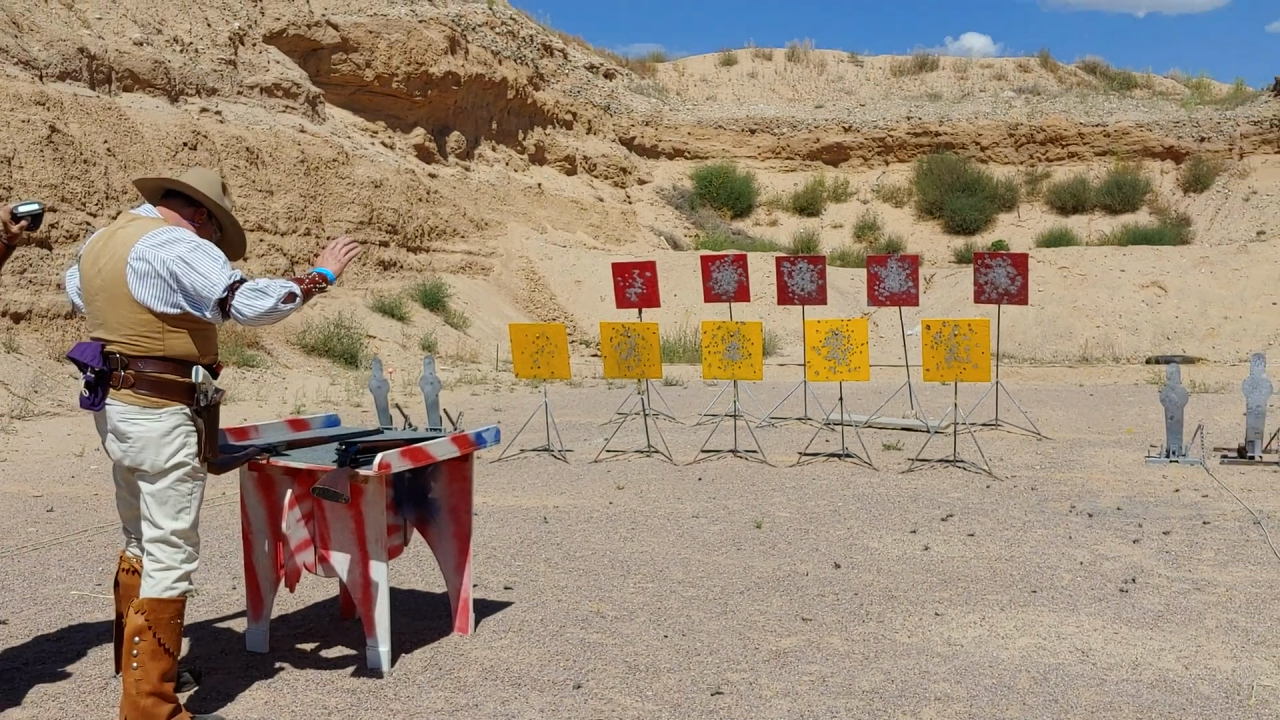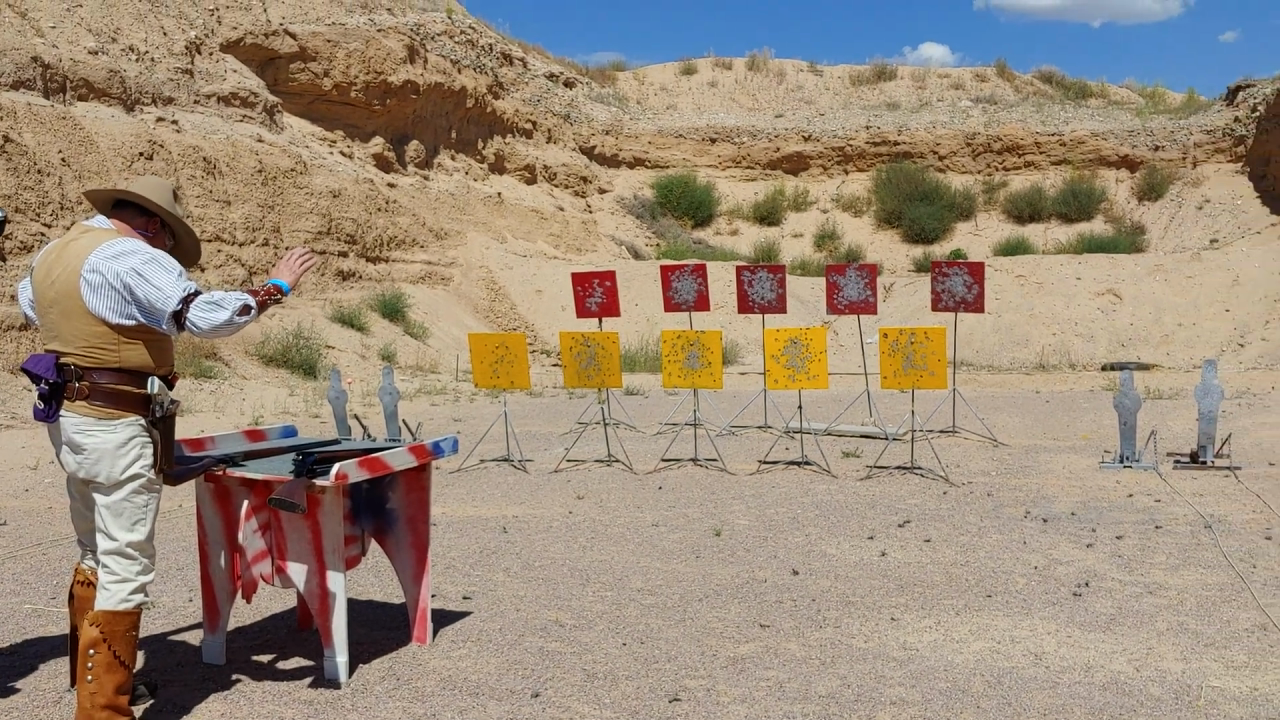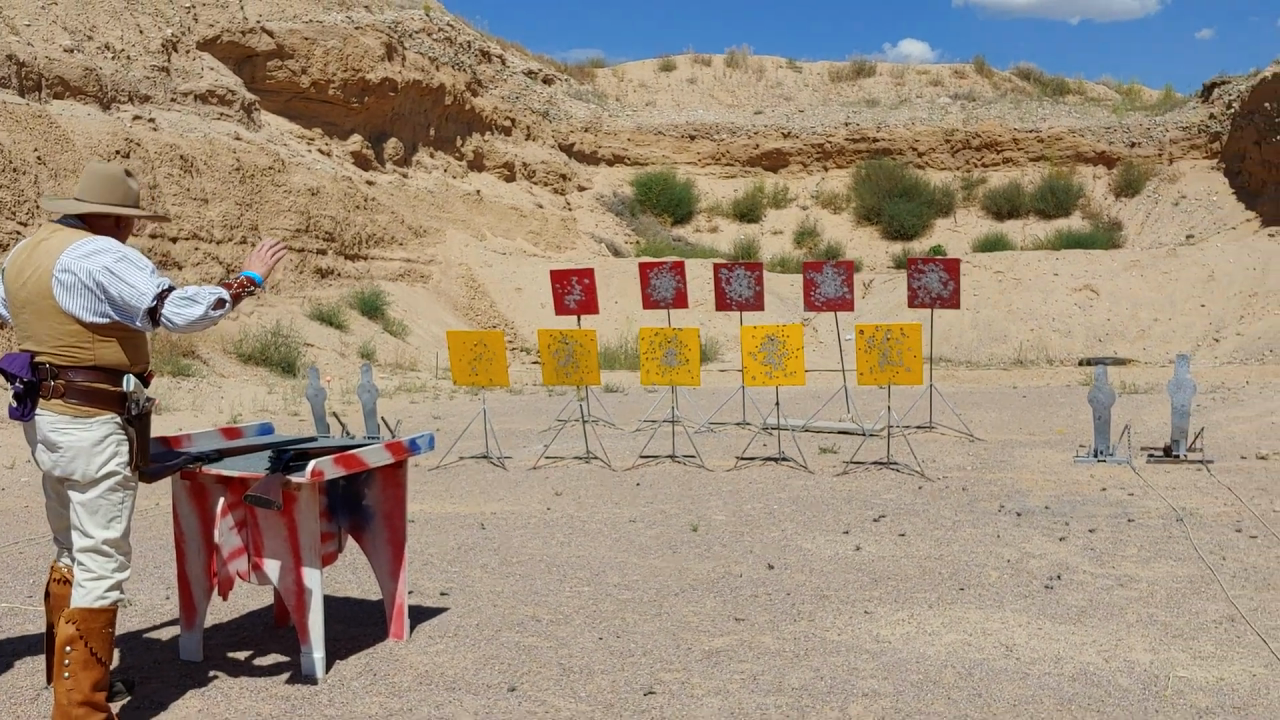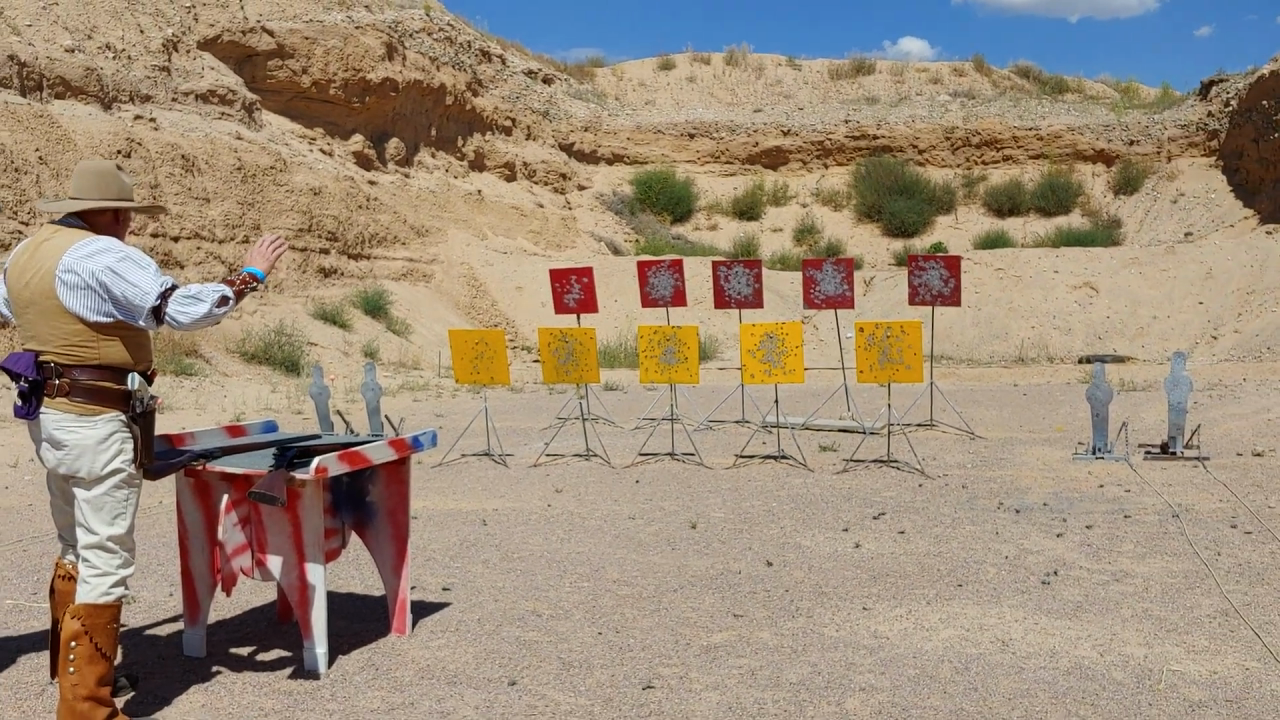
dt=0.4s
person 1, frame 1
left shoulder: (100, 240)
right shoulder: (177, 246)
left elbow: (76, 289)
right elbow: (250, 302)
right wrist: (319, 275)
left hip: (116, 404)
right hip: (160, 413)
left knee: (140, 544)
right knee: (169, 556)
left ankle: (137, 667)
person 1, frame 2
left shoulder: (51, 252)
right shoulder: (130, 257)
left elbow: (30, 304)
right elbow: (206, 314)
right wrist: (275, 287)
left hip: (70, 415)
right hip: (115, 424)
left knee: (96, 556)
right knee: (125, 568)
person 1, frame 3
right shoulder: (102, 257)
right elbow: (180, 310)
right wrist: (248, 279)
right hip: (91, 422)
left knee: (70, 554)
right knee: (101, 565)
left ankle: (68, 675)
person 1, frame 4
right shoulder: (103, 256)
right elbow: (183, 309)
right wrist: (250, 275)
left hip: (48, 414)
right hip: (95, 421)
left knee: (75, 551)
right knee: (105, 561)
left ankle: (73, 671)
